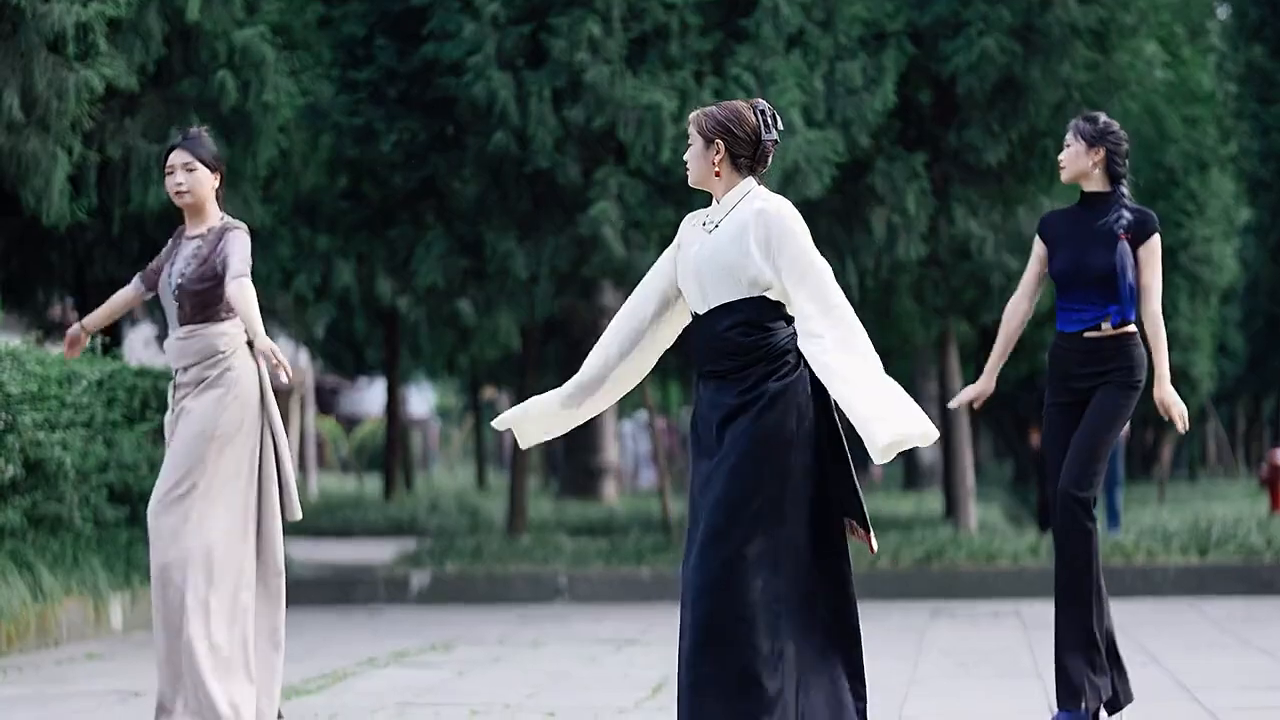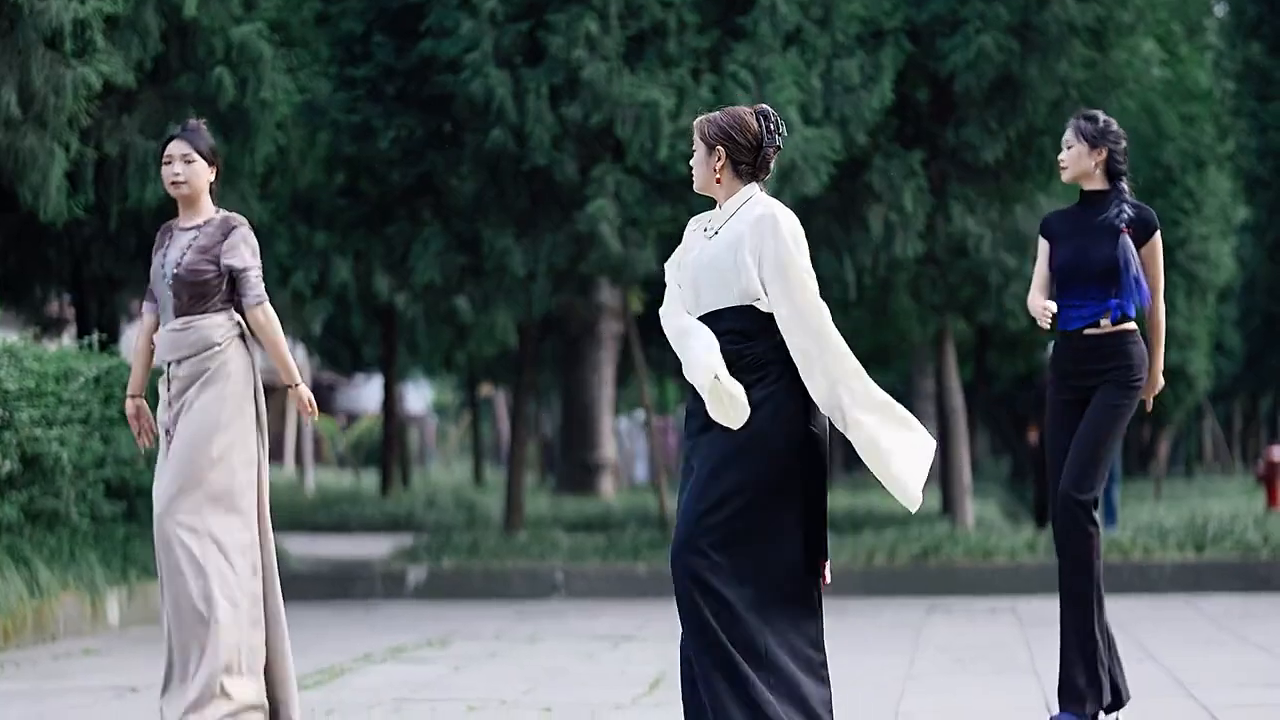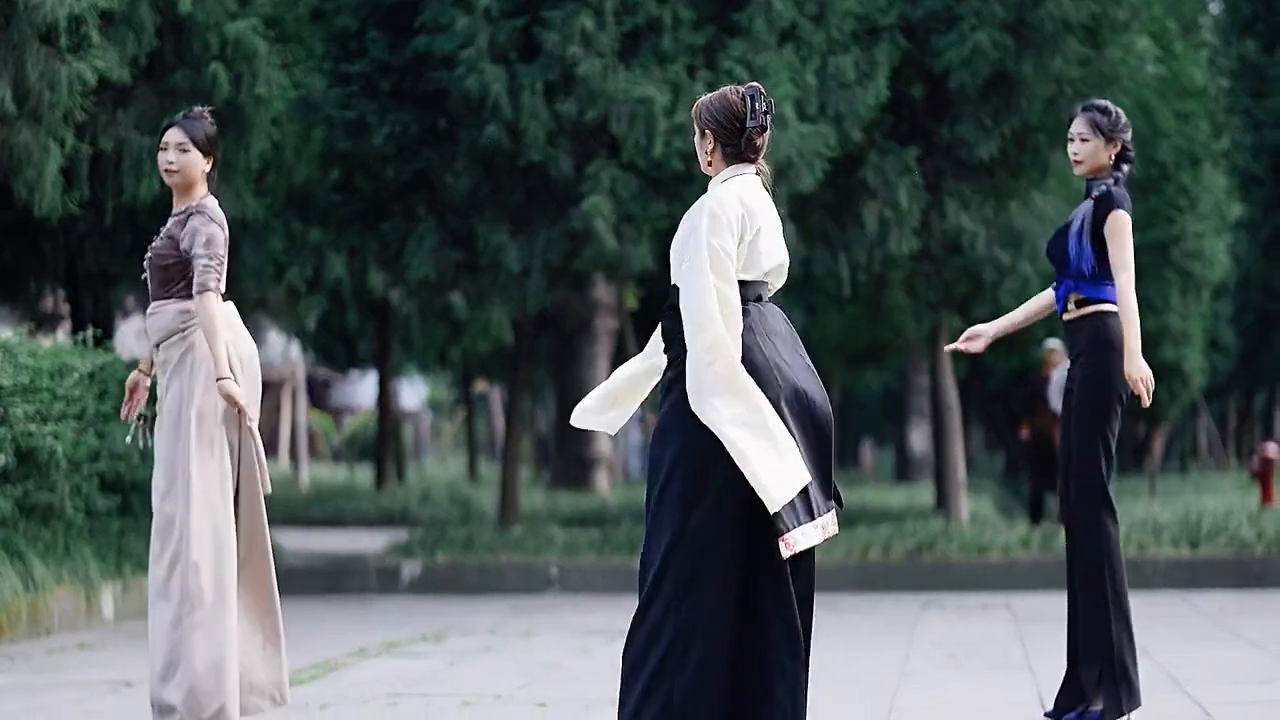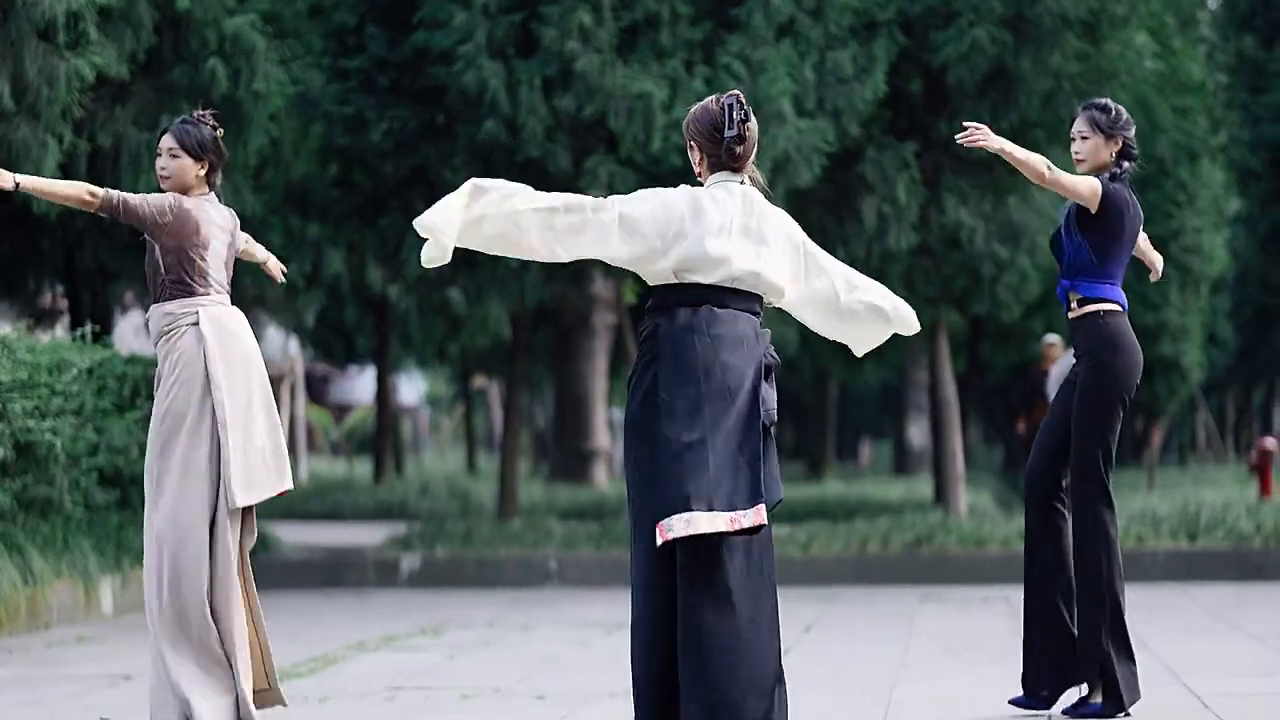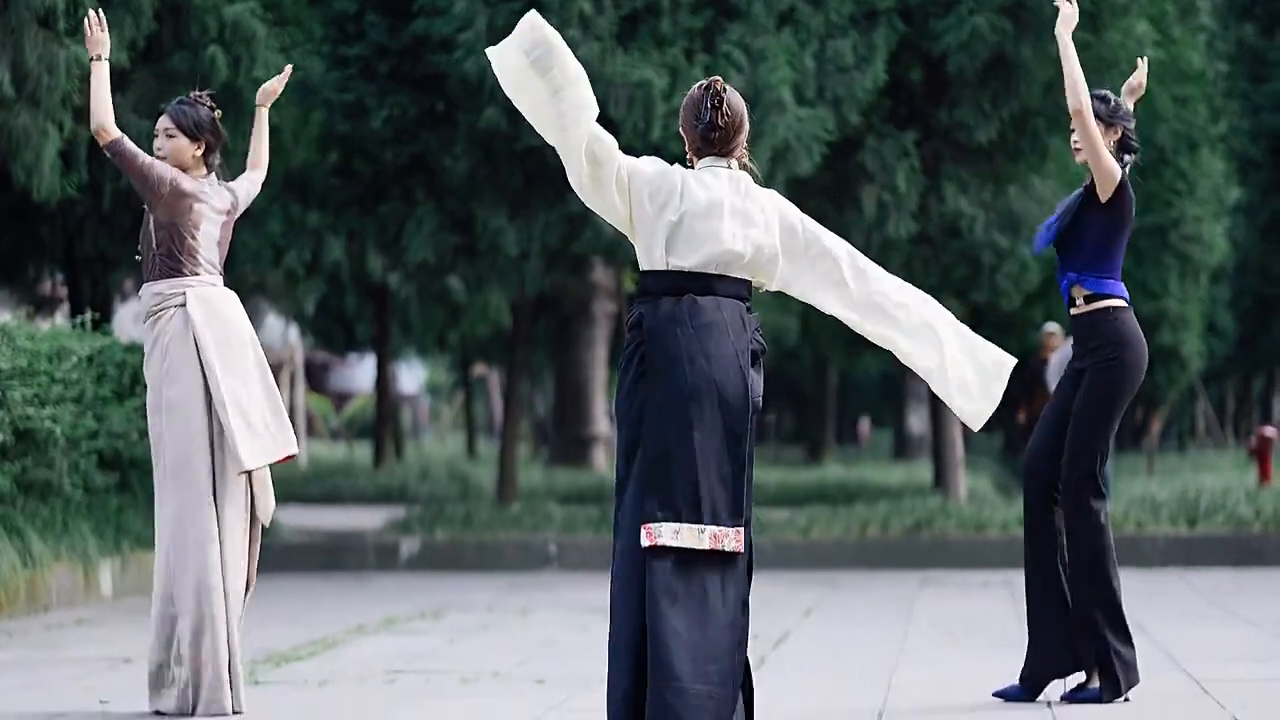
dt=0.3s
person 1, frame 1
left shoulder: (772, 215)
right shoulder: (696, 230)
left elbow: (820, 305)
right elbow: (649, 315)
left wrist: (866, 388)
right wrist: (576, 393)
left hip: (773, 398)
right hip: (724, 403)
left knee: (733, 552)
right knee: (721, 555)
person 1, frame 2
left shoulder: (772, 223)
right shoulder: (698, 232)
left elbow: (807, 325)
right elbow: (677, 311)
left wrist: (851, 411)
right wrist: (711, 374)
left hip: (766, 405)
right hip: (721, 408)
left knee: (702, 550)
right knee: (748, 562)
person 1, frame 3
left shoulder: (719, 203)
right shoulder: (758, 202)
left elbow: (707, 298)
left wrist: (710, 390)
right wrist: (632, 380)
left hip: (727, 378)
right hip: (769, 362)
left knee: (701, 545)
right knee: (752, 548)
person 1, frame 4
left shoulder: (675, 206)
right shoulder: (776, 222)
left elbow: (577, 218)
right elbow: (839, 291)
left wrist: (470, 208)
right wrist: (888, 312)
left hip: (680, 369)
right hip: (745, 369)
left knee: (677, 543)
right knee: (730, 552)
person 1, frame 5
left shoulder: (660, 186)
right shoulder: (771, 209)
left elbow: (583, 140)
right elbow: (856, 280)
left wrist: (538, 48)
right wrist: (941, 340)
left hip: (665, 357)
right hip: (731, 361)
left knee: (661, 528)
right knee: (710, 528)
person 2, frame 1
left shoulder: (1139, 222)
right shoulder: (1054, 224)
left elbow: (1151, 307)
right elbow: (1023, 301)
left wrist: (1163, 382)
right wrist: (988, 376)
left hip: (1115, 369)
right hip: (1062, 370)
left knee: (1074, 496)
right knee: (1064, 508)
person 2, frame 2
left shoulder: (1138, 218)
right shoulder: (1055, 223)
left elbow: (1154, 300)
right elbow: (1038, 290)
left wrist: (1156, 367)
right wrist: (1040, 308)
left hip: (1116, 365)
right hip: (1067, 370)
left knee: (1075, 497)
right knee: (1065, 507)
person 2, frame 3
left shoulder: (1112, 199)
right shoulder: (1088, 205)
left elbow: (1124, 281)
right elbow: (1060, 292)
left wrist: (1133, 352)
right wrist: (993, 330)
left hip: (1102, 349)
right hip: (1087, 356)
left knee: (1085, 498)
right knee: (1080, 501)
person 2, frame 4
left shoulder: (1102, 191)
right shoulder: (1123, 204)
left elbow: (1049, 175)
right elbow: (1139, 245)
left wrist: (1001, 144)
right wrist: (1152, 254)
left hip: (1104, 349)
right hip: (1096, 352)
left knee: (1087, 496)
right knee: (1043, 484)
right ankle: (1058, 663)
person 2, frame 5
left shoulder: (1112, 185)
right shoulder: (1100, 191)
left elbow: (1087, 116)
right wrist: (1126, 97)
left hip: (1111, 345)
right hip: (1088, 348)
left knee: (1078, 485)
right knee: (1040, 476)
left ankle: (1109, 665)
right ankle: (1052, 656)
person 3, frame 1
left shoulder: (230, 235)
right shoulder: (181, 239)
left elbow: (241, 288)
right elbow: (141, 287)
left wrist: (260, 339)
right wrist: (87, 325)
left hip: (226, 383)
right hip: (192, 386)
left knee: (188, 520)
right knee: (209, 527)
person 3, frame 2
left shoulder: (232, 230)
right shoulder: (166, 236)
left elbow: (257, 306)
right elbow: (151, 315)
left wrist: (293, 380)
right wrist: (136, 391)
left hip: (219, 375)
right hip: (179, 382)
left knee: (187, 513)
right knee: (195, 521)
person 3, frame 3
left shoulder: (201, 217)
right shoulder: (188, 215)
left elbow: (205, 296)
left wrist: (224, 374)
right wrist: (142, 368)
left hip: (203, 359)
right hip: (191, 361)
left knee: (195, 510)
right knee: (212, 513)
right ankle: (241, 669)
person 3, frame 4
left shoulder: (176, 211)
right shoulder: (221, 215)
left elbow: (98, 198)
right wrist: (265, 256)
left hip: (196, 354)
right hip: (222, 347)
left knee: (188, 514)
right knee: (204, 515)
person 3, frame 5
left shoulder: (170, 186)
right shoulder: (224, 196)
left elbow: (103, 129)
right elbow: (258, 175)
left wrist: (98, 58)
right wrist: (263, 109)
left hip: (185, 332)
right hip: (219, 324)
left knee: (194, 488)
right knee: (211, 488)
